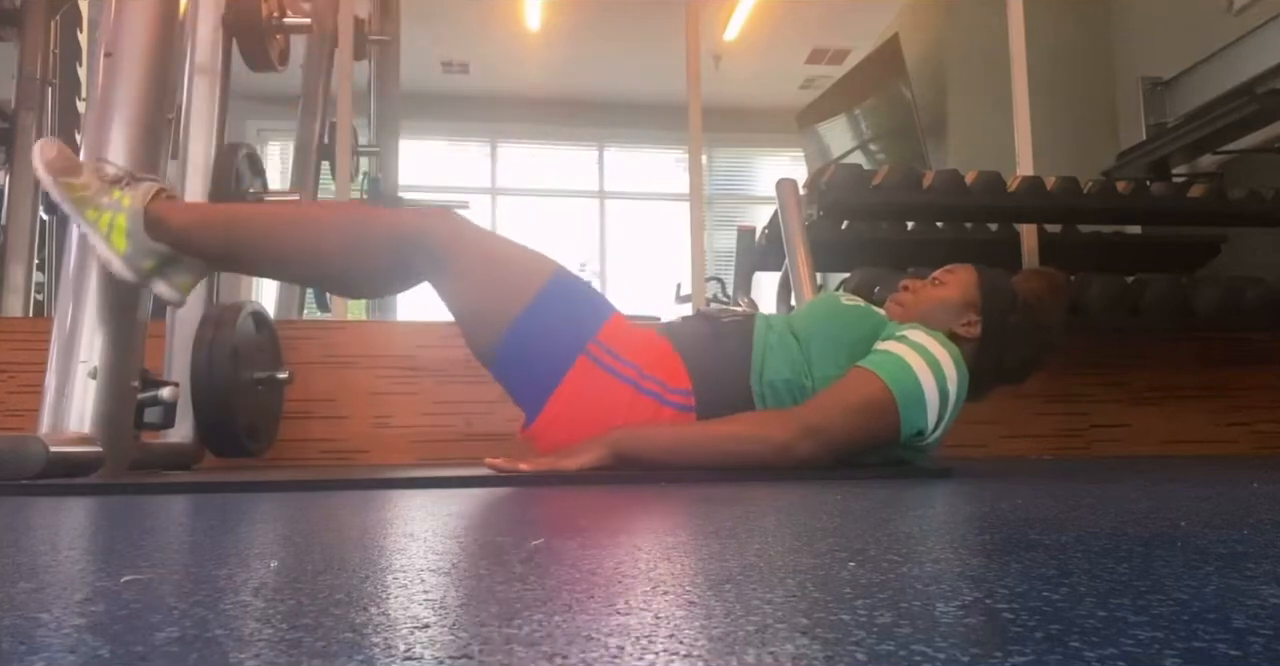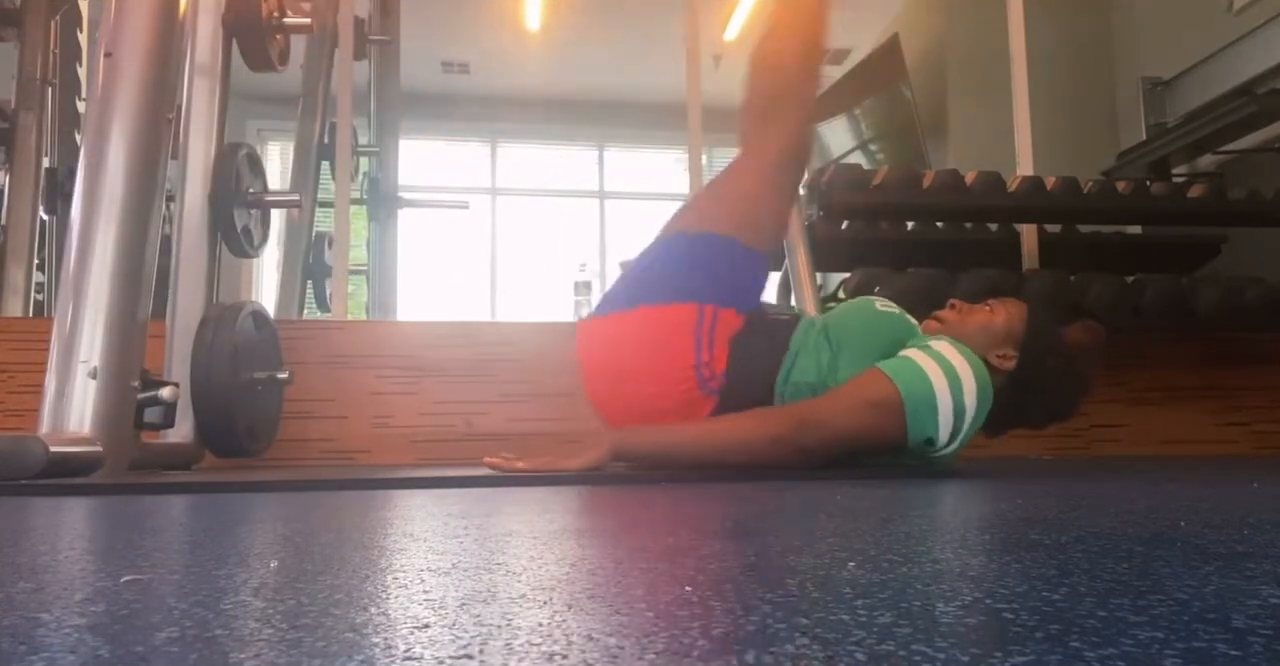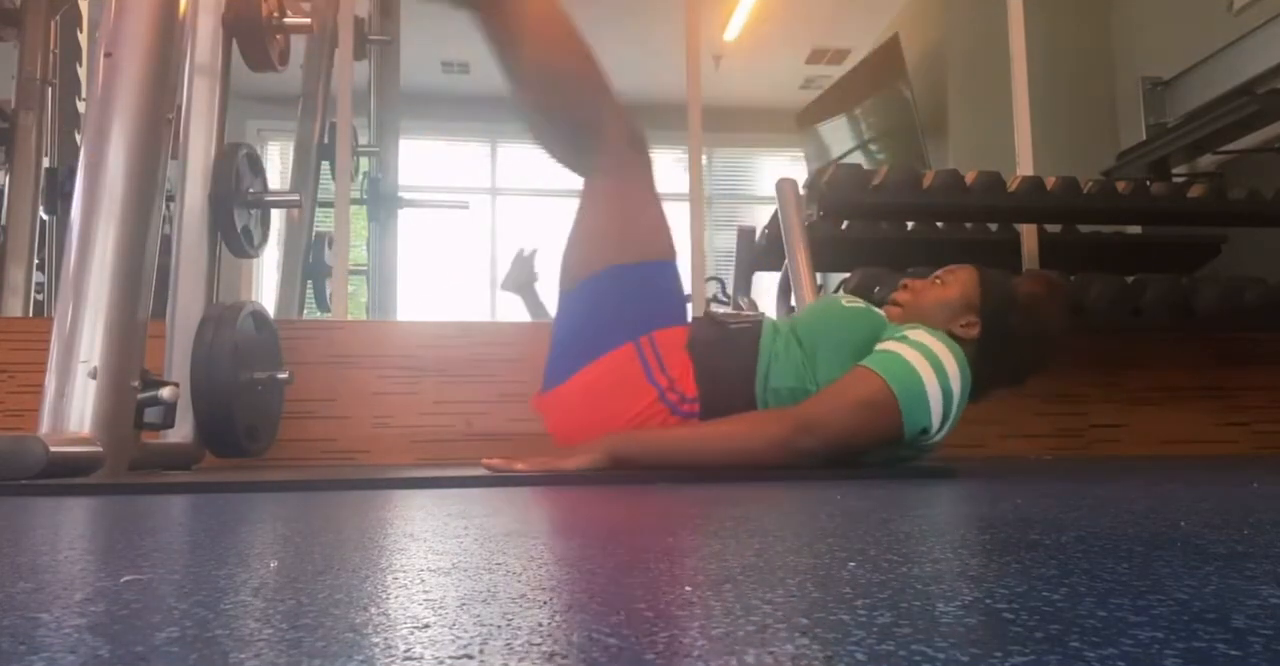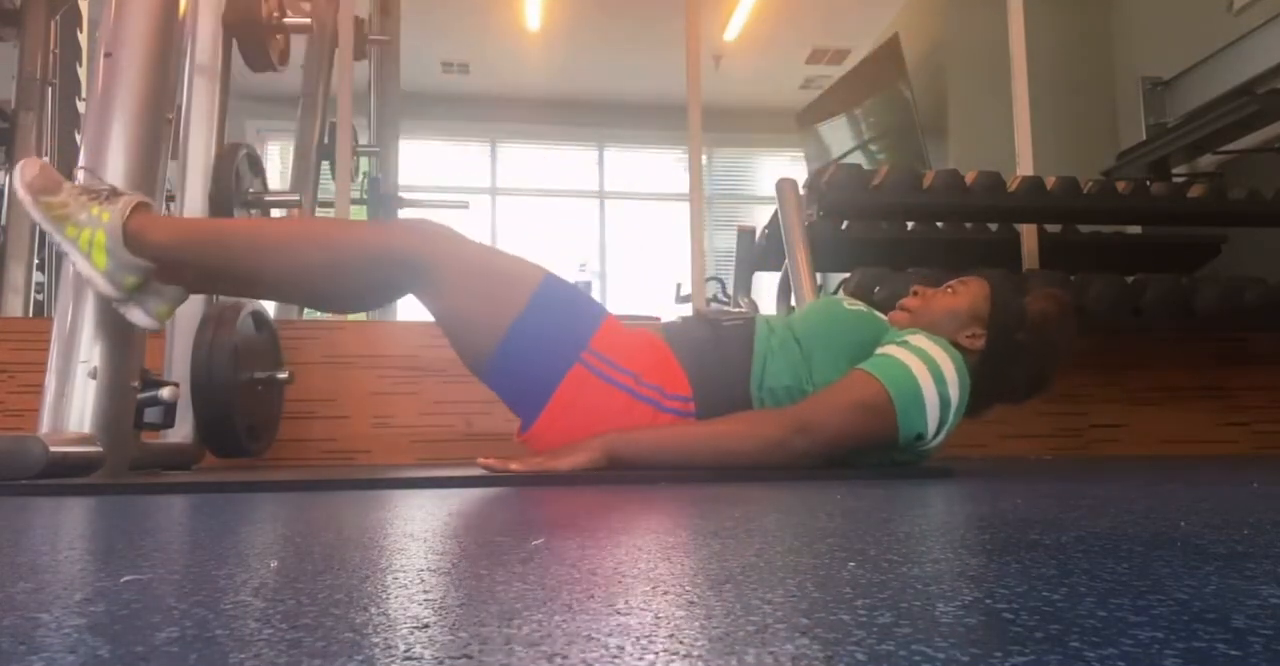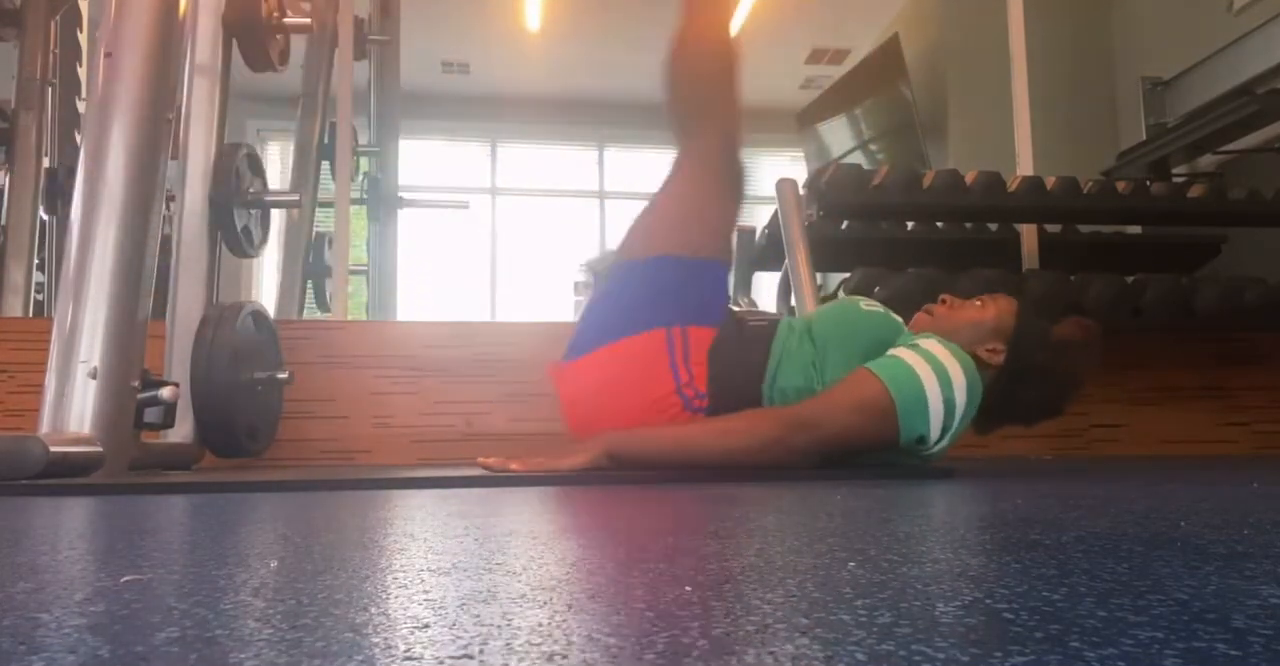
dt=1s
person 1, frame 1
left shoulder: (926, 363)
right shoulder: (895, 349)
left elbow: (800, 435)
left wrist: (609, 445)
left hip: (646, 400)
right hip: (656, 372)
left knee: (434, 231)
right knee: (437, 240)
left ankle: (158, 219)
right ankle: (181, 232)
person 1, frame 2
left shoulder: (952, 375)
right shoulder: (940, 363)
left elbow: (804, 431)
left wrist: (614, 445)
left hip: (666, 361)
right hip: (677, 362)
left knee: (778, 139)
person 1, frame 3
left shoulder: (930, 364)
right shoulder: (908, 347)
left elbow: (801, 433)
left wrist: (609, 449)
left hip: (635, 397)
right hip: (652, 380)
left knee: (613, 154)
person 1, frame 4
left shoulder: (929, 370)
right shoulder: (899, 350)
left elbow: (795, 434)
left wrist: (603, 447)
left hip: (641, 400)
right hip: (648, 377)
left knee: (421, 246)
right knee: (427, 253)
left ankle: (139, 236)
right ankle: (157, 253)
person 1, frame 5
left shoulder: (941, 373)
right shoulder: (923, 357)
left elbow: (799, 430)
left wrist: (607, 446)
left hip: (655, 388)
right hip: (686, 373)
left knee: (708, 147)
